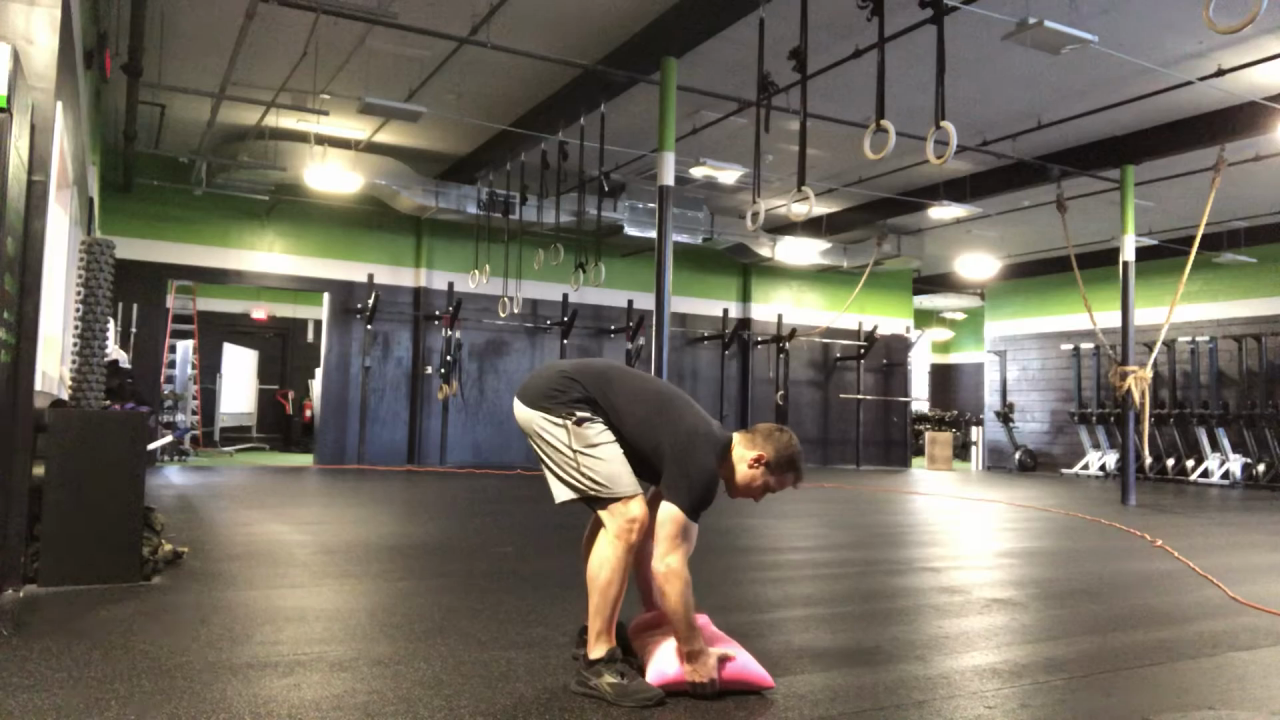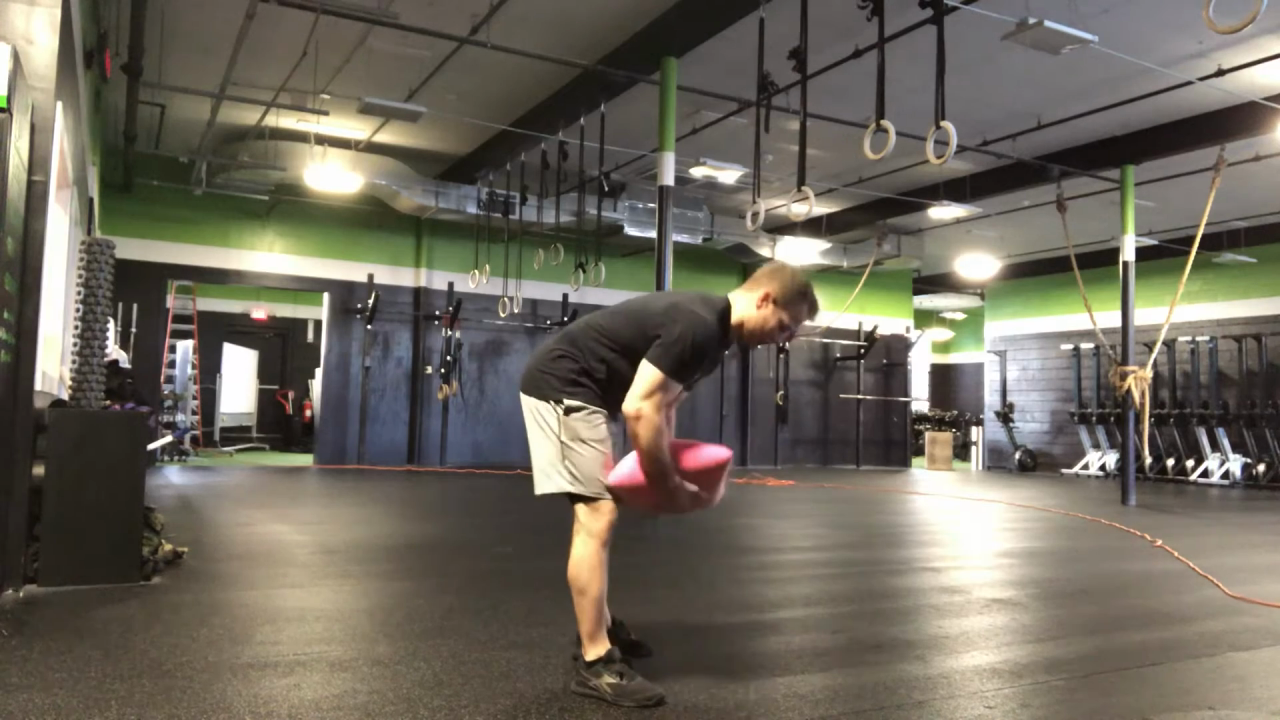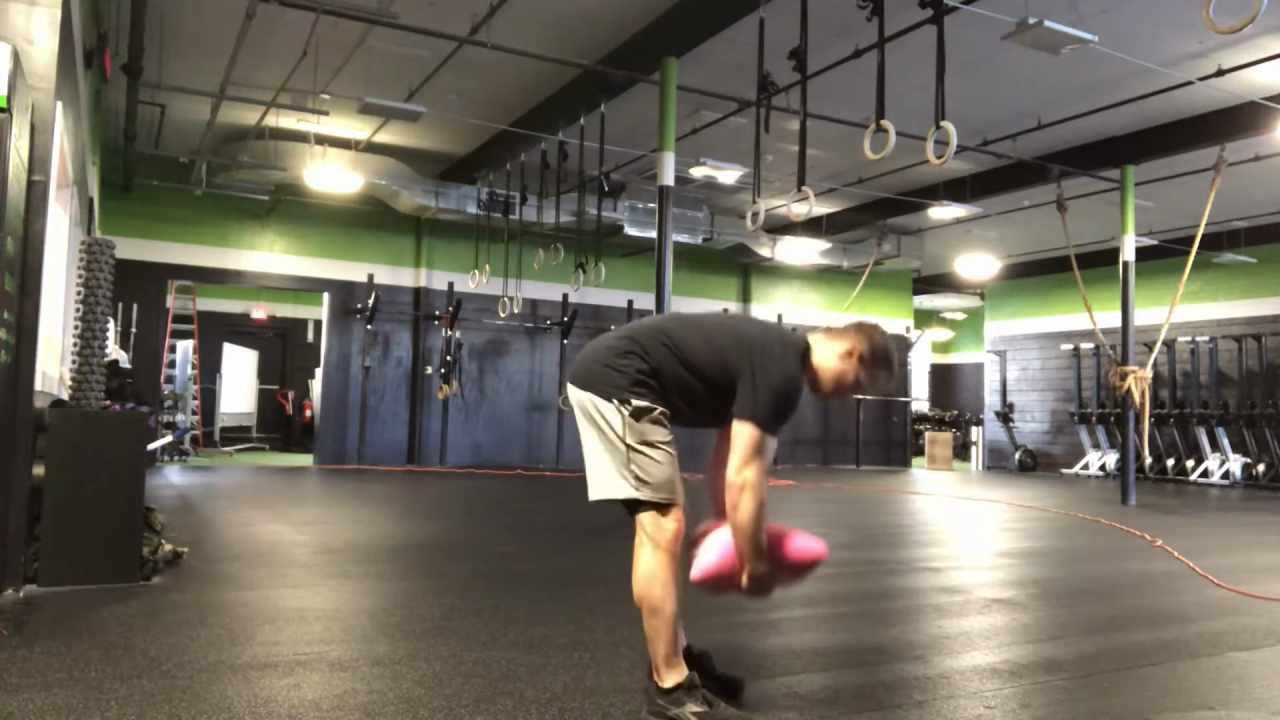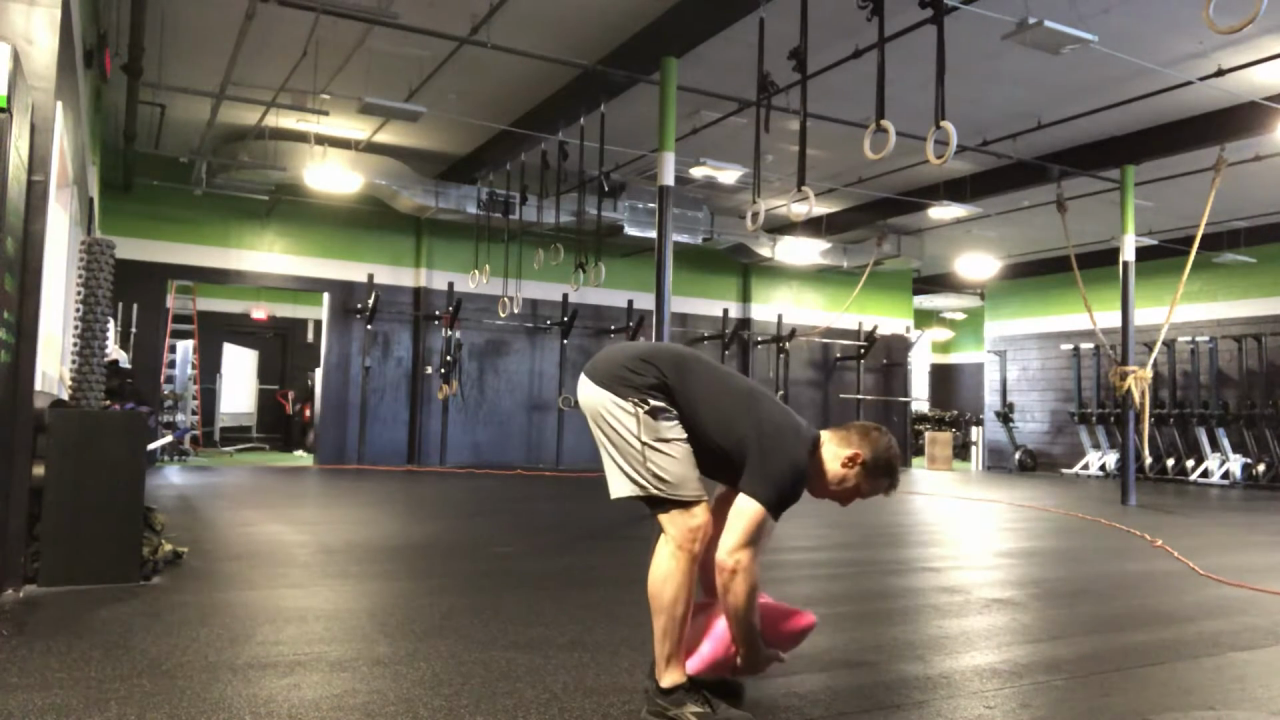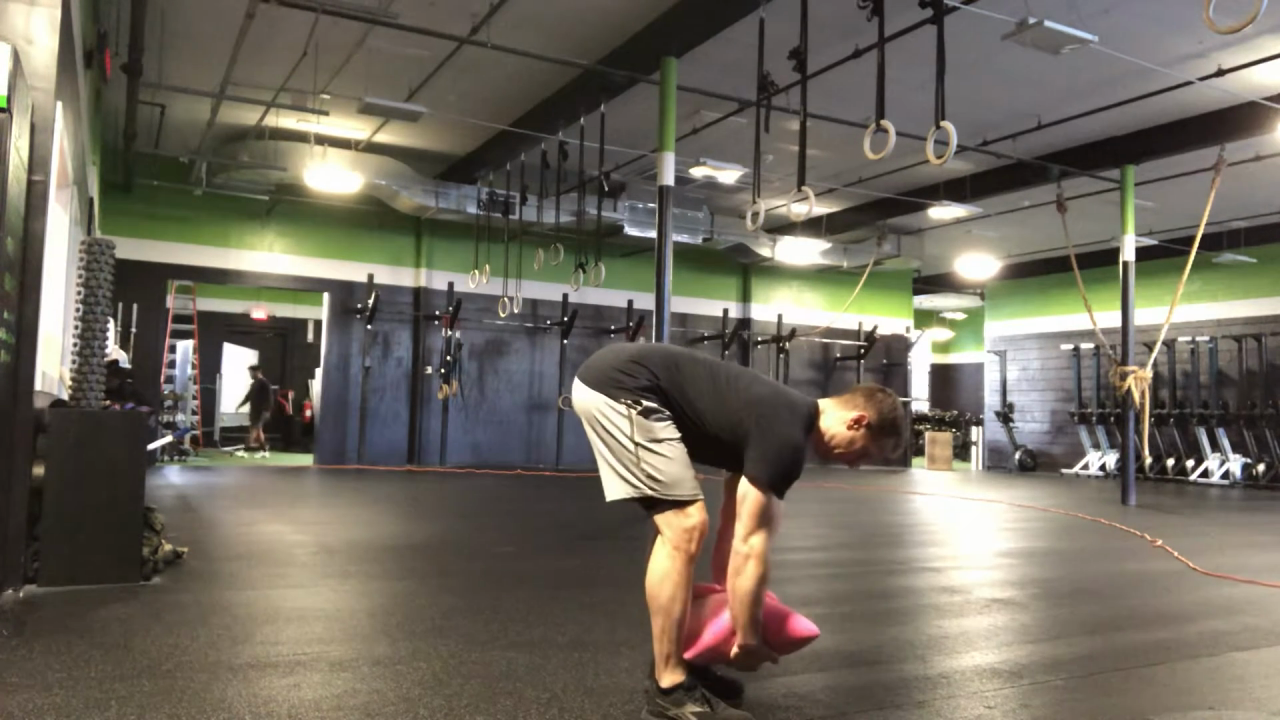
dt=1s
person 1, frame 1
left shoulder: (703, 445)
right shoulder: (701, 463)
left elbow: (651, 534)
right elbow: (668, 564)
left wrist: (655, 616)
right wrist: (695, 655)
left hip: (546, 395)
right hip: (556, 401)
left knee: (613, 515)
right knee: (626, 519)
left ankle: (597, 632)
right ankle: (598, 663)
person 1, frame 2
left shoulder: (711, 328)
right shoulder: (698, 326)
left elbow: (661, 402)
right elbow: (640, 410)
left wrist: (669, 470)
right wrist: (671, 487)
left hip: (572, 388)
right hip: (560, 387)
left knee: (599, 511)
right knee: (597, 516)
left ankle: (600, 627)
right ankle: (596, 663)
person 1, frame 3
left shoulder: (775, 354)
right shoulder: (781, 369)
left elbow: (729, 464)
right elbow: (744, 477)
left wrist: (729, 530)
right wrist: (755, 565)
left hip: (608, 377)
right hip: (615, 381)
left knee: (665, 530)
right knee: (663, 530)
left ankle: (677, 657)
person 1, frame 4
left shoulder: (781, 445)
right shoulder: (789, 461)
left elbow: (716, 542)
right elbow: (732, 559)
right wrist: (751, 650)
left hip: (613, 377)
right hip: (626, 384)
left knee: (685, 530)
right knee: (687, 532)
left ankle: (672, 660)
person 1, frame 5
left shoulder: (782, 417)
right shoulder: (785, 436)
left elbow: (735, 529)
right elbow: (749, 546)
right wrist: (747, 640)
left hip: (609, 381)
right hip: (618, 387)
left knee: (679, 528)
right knee: (685, 529)
left ankle: (676, 659)
